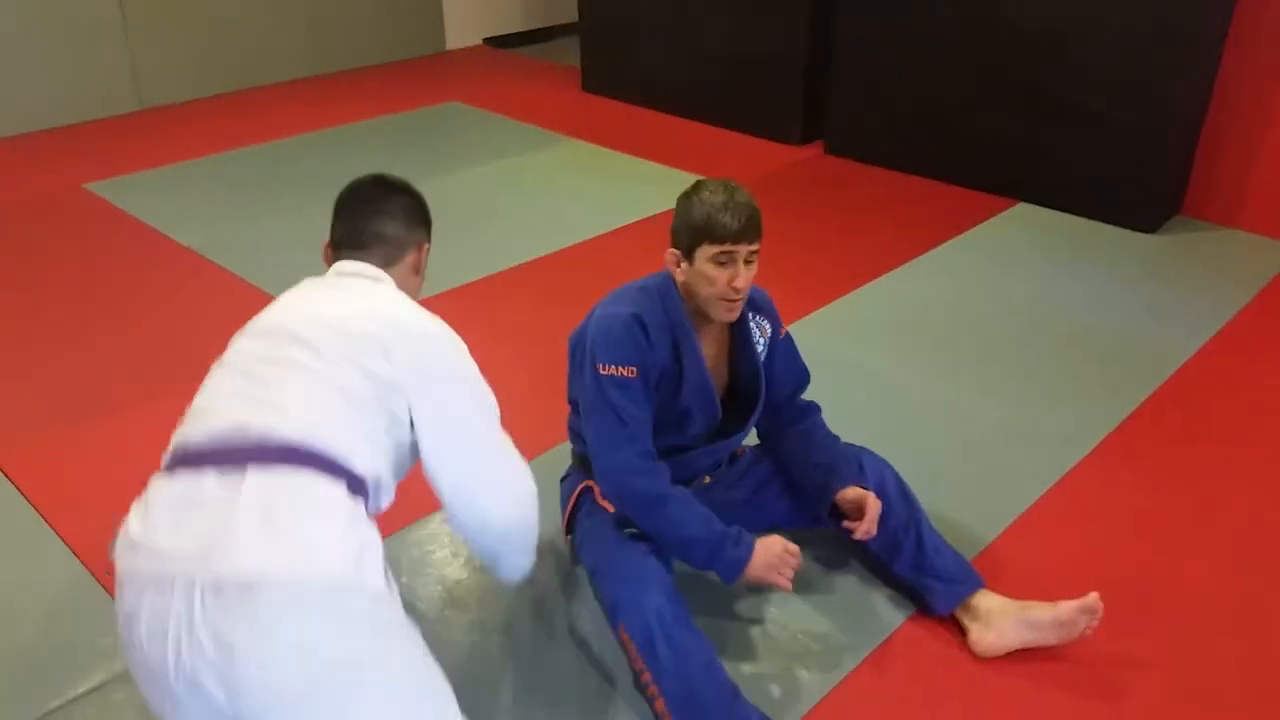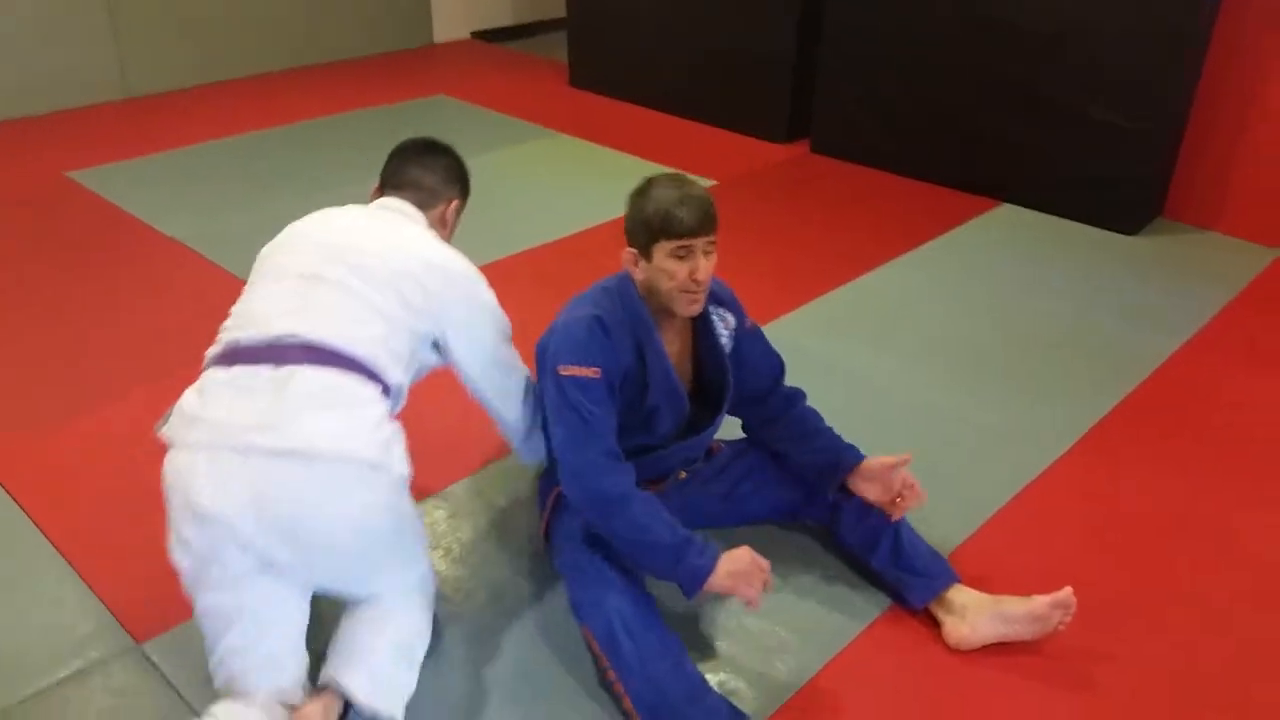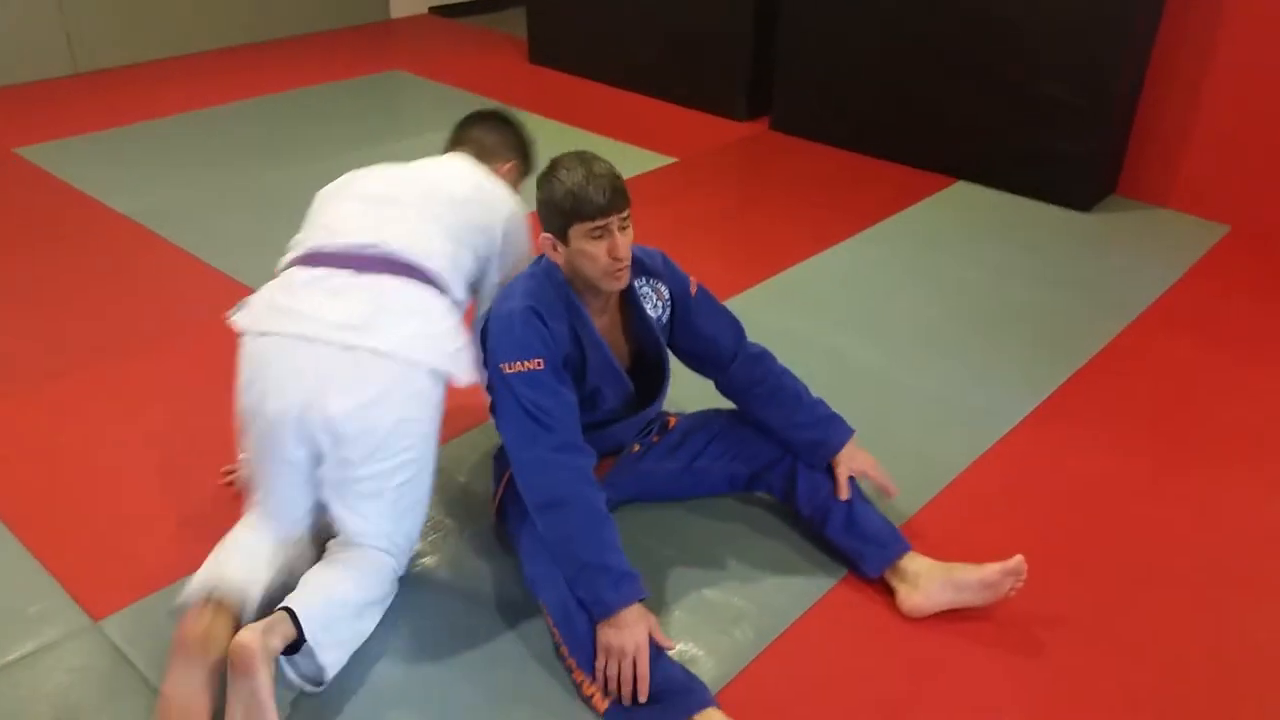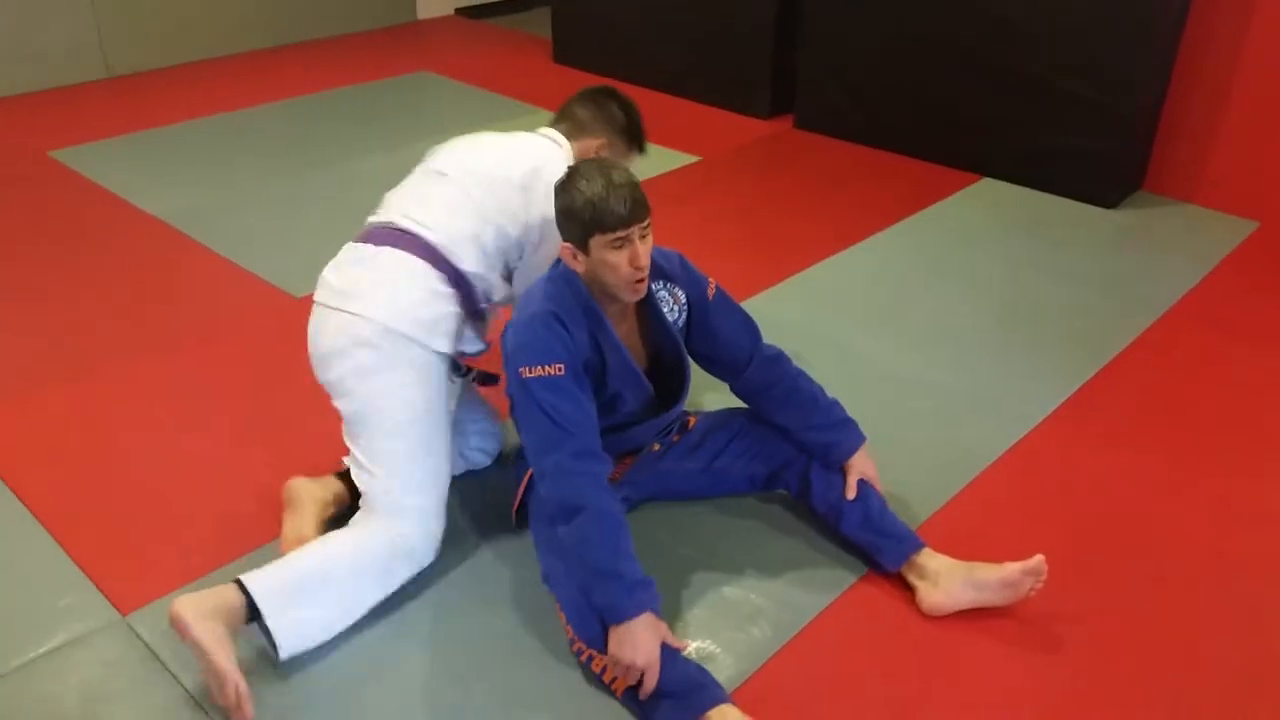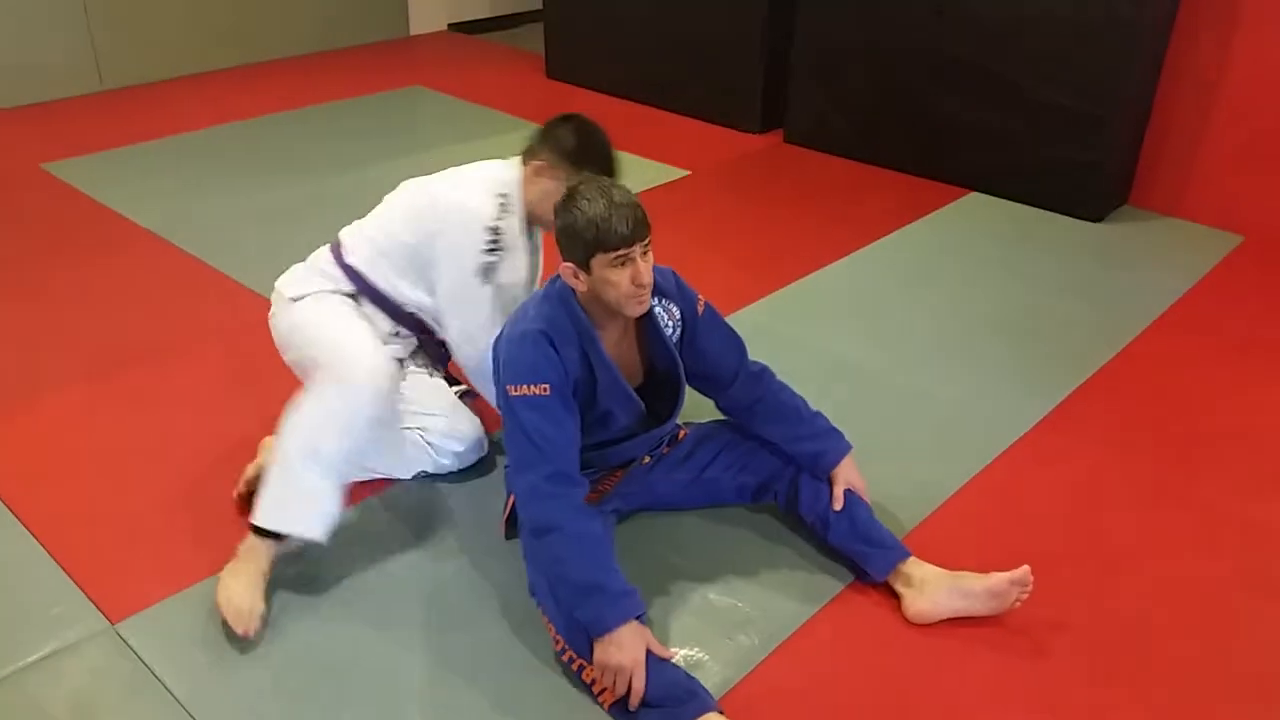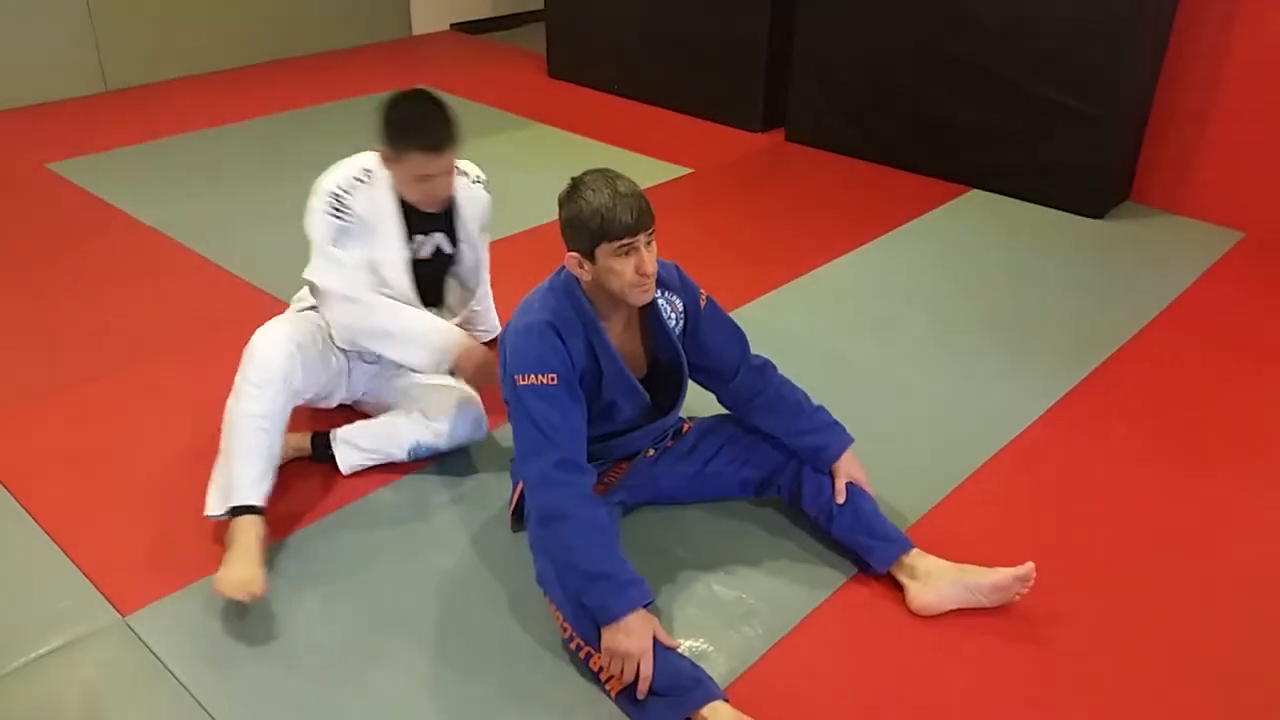
dt=0.3s
person 1, frame 1
left shoulder: (279, 316)
right shoulder: (420, 334)
right elbow: (497, 503)
right wrist: (517, 560)
left hip: (155, 574)
right hip: (297, 586)
person 1, frame 2
left shoulder: (301, 232)
right shoulder: (448, 270)
right elbow: (512, 394)
right wrist: (554, 457)
left hip: (209, 450)
right hip: (330, 461)
right knee: (401, 590)
person 1, frame 3
left shoulder: (353, 182)
right shoulder: (500, 205)
left hip: (279, 342)
right hip: (389, 365)
left knee: (281, 519)
right knee: (374, 552)
left ankle: (211, 616)
right ankle: (278, 640)
person 1, frame 4
left shoulder: (488, 152)
right shoulder: (559, 191)
left hip: (351, 305)
right hip: (384, 330)
left knee: (481, 437)
right knee: (406, 534)
left ankle: (334, 491)
right ankle: (222, 608)
person 1, frame 5
left shoulder: (515, 202)
right shoulder: (476, 214)
left elbow: (507, 308)
right elbow: (476, 342)
left hip: (393, 335)
right hip: (327, 300)
left knee: (462, 443)
right knee: (364, 380)
left ankle: (294, 450)
right ankle: (255, 553)
person 1, frame 6
left shoulder: (471, 190)
right shoulder: (345, 193)
left elbow: (470, 271)
right elbow: (352, 307)
left wrist: (486, 331)
right wrist: (444, 344)
left hip: (400, 360)
right hip: (334, 338)
left knee: (465, 419)
right knee: (276, 344)
left ankle: (308, 446)
right ankle: (245, 530)
person 2, frame 1
left shoulder: (754, 312)
right shoulder: (622, 331)
left elbow: (787, 418)
right elbow: (630, 478)
left wrist: (837, 486)
right wrist: (737, 553)
left hip: (712, 474)
right hip: (623, 498)
left knee: (863, 476)
right knee: (645, 600)
left ankle: (978, 610)
person 2, frame 2
left shoulder: (715, 305)
right shoulder: (585, 336)
left elbow: (769, 403)
right elbow: (595, 482)
left wrist: (848, 466)
right wrist: (702, 564)
left hip: (686, 471)
right hip: (597, 500)
left knee: (827, 477)
right knee: (613, 601)
left ankle: (954, 603)
person 2, frame 3
left shoulder: (650, 274)
right shoulder: (522, 324)
left elbow: (738, 363)
right elbow: (555, 475)
left wrist: (834, 440)
right wrist: (620, 600)
left hip: (638, 442)
right hip: (552, 478)
left knee: (782, 444)
right knee: (571, 580)
left ankle: (908, 573)
person 2, frame 4
left shoulder: (669, 274)
right shoulder: (541, 329)
left elbow: (754, 365)
right elbow: (574, 479)
left wrist: (844, 441)
right wrist: (629, 607)
left hip: (660, 441)
right hip: (575, 473)
left knee: (801, 443)
right knee: (594, 588)
left ankle: (927, 569)
person 2, frame 5
left shoulder: (664, 292)
right shoulder: (533, 347)
left elbow: (742, 383)
right elbow: (552, 496)
left wrist: (831, 451)
right wrist: (610, 617)
left hip: (650, 452)
right hip: (568, 487)
left knee: (789, 455)
right knee: (577, 594)
left ankle: (913, 578)
person 2, frame 6
left shoulder: (667, 287)
right shoulder: (538, 338)
left elbow: (744, 376)
right elbow: (560, 485)
left wrist: (832, 444)
right wrist: (619, 604)
left hip: (656, 447)
right hip: (575, 480)
left knee: (793, 450)
right knee: (581, 580)
left ankle: (916, 569)
